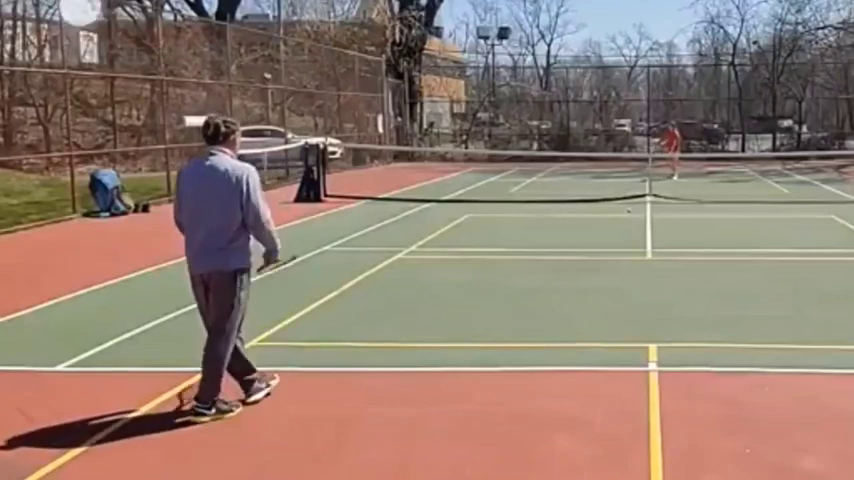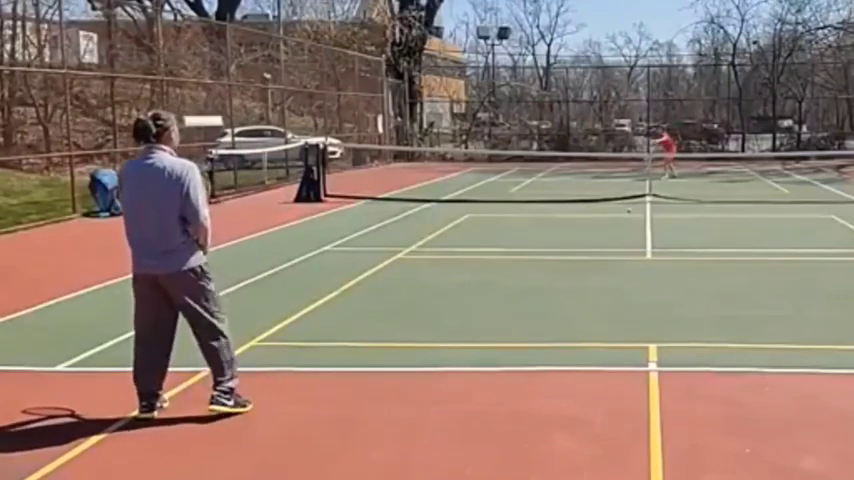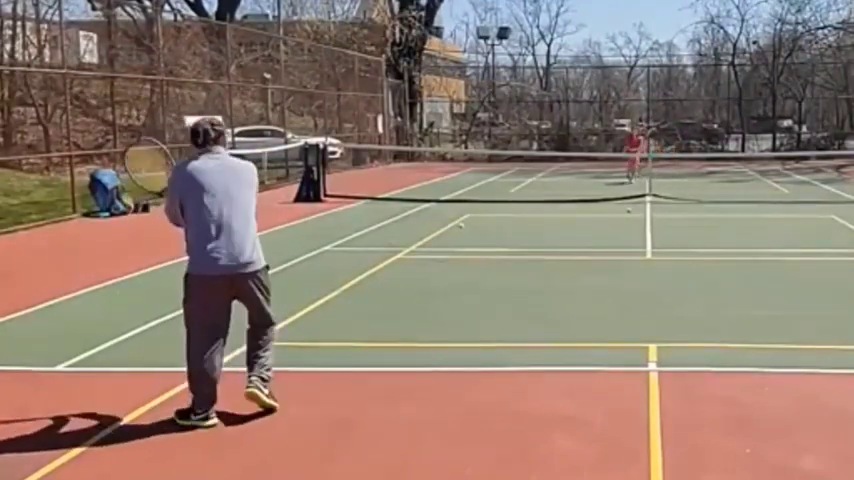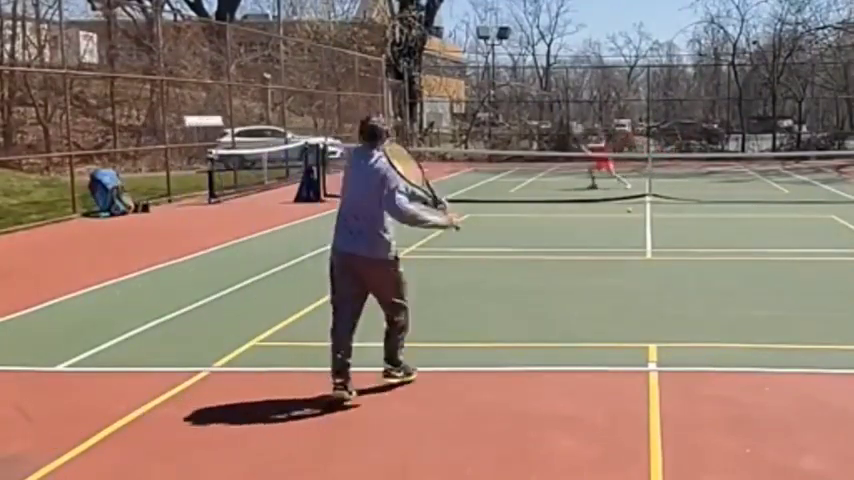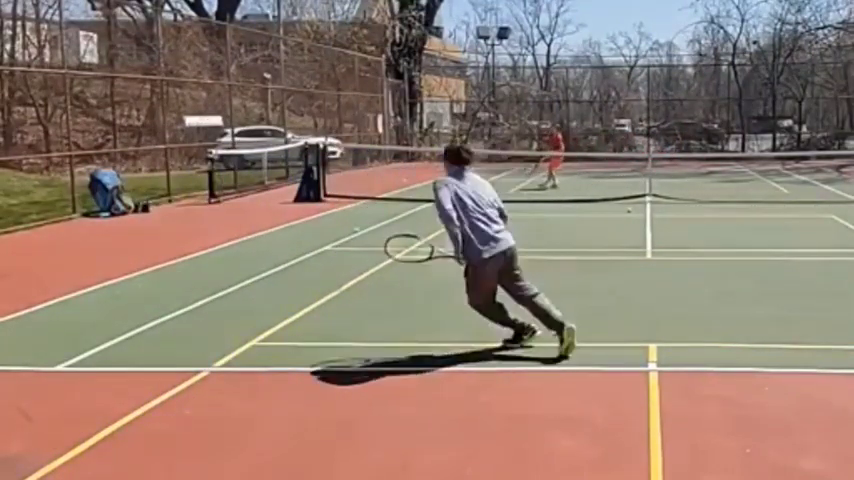
dt=1s
person 1, frame 1
left shoulder: (187, 172)
right shoulder: (243, 172)
left elbow: (180, 220)
right elbow: (260, 221)
right wrist: (273, 248)
left hip: (197, 264)
right hip: (229, 263)
left knee: (221, 330)
right knee: (223, 333)
left ankle: (251, 381)
right ankle: (206, 401)
person 1, frame 2
left shoulder: (128, 172)
right shoulder: (183, 169)
left elbow: (130, 215)
right elbow: (200, 222)
right wrist: (202, 245)
left hip: (144, 268)
right hip: (182, 265)
left knee: (149, 334)
right knee: (212, 327)
left ankle: (148, 399)
right ankle: (224, 391)
person 1, frame 3
left shoulder: (186, 172)
right shoulder: (248, 169)
left elbow: (174, 217)
left hip: (207, 269)
right hip: (249, 263)
left knee: (203, 339)
right knee: (262, 325)
left ankle: (203, 408)
right ankle: (258, 380)
person 1, frame 4
left shoulder: (354, 158)
right shoulder: (386, 167)
right elbow: (400, 210)
left wrist: (431, 205)
right wrist: (440, 221)
left hip: (343, 251)
right hip: (377, 254)
left knee: (343, 316)
right knee: (397, 310)
left ankle: (341, 380)
right ankle: (394, 365)
person 1, frame 5
left shoulder: (443, 184)
right shoulder: (481, 182)
left elbow: (448, 216)
left wrist: (461, 251)
left hip: (481, 256)
right hip: (505, 247)
left knee: (479, 300)
right knee: (528, 294)
left ankle: (522, 329)
right ankle: (562, 328)
